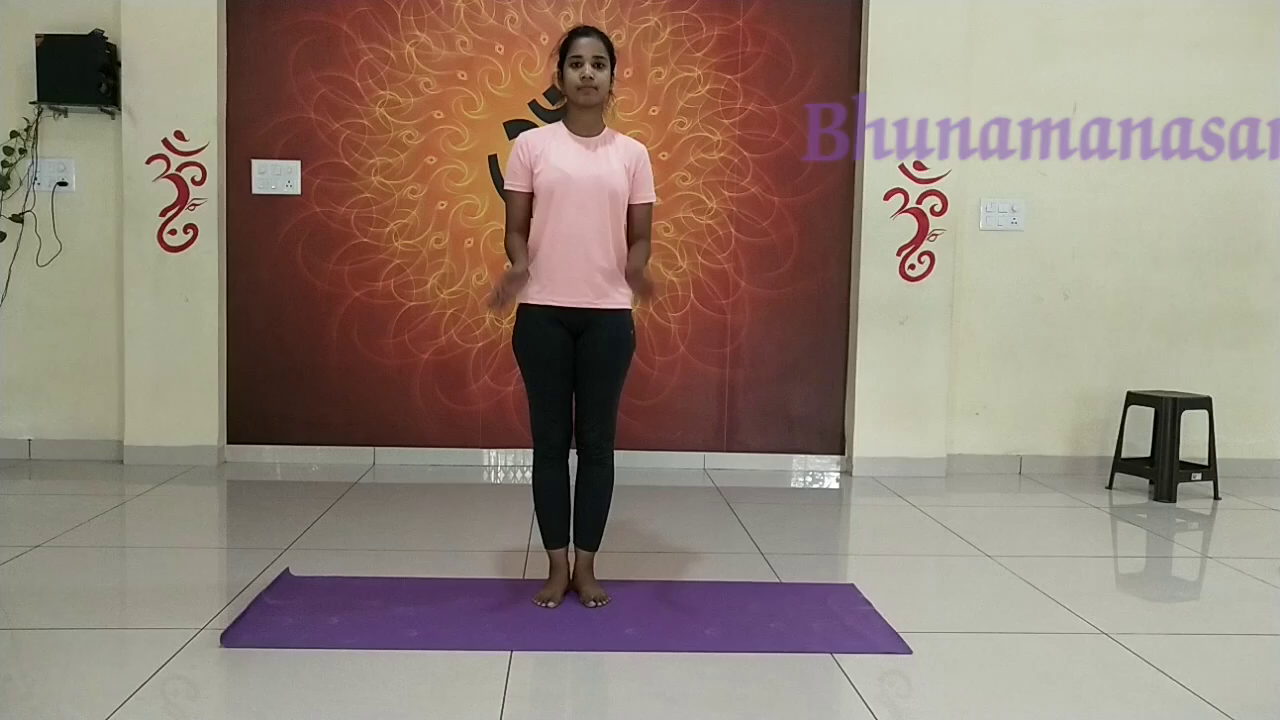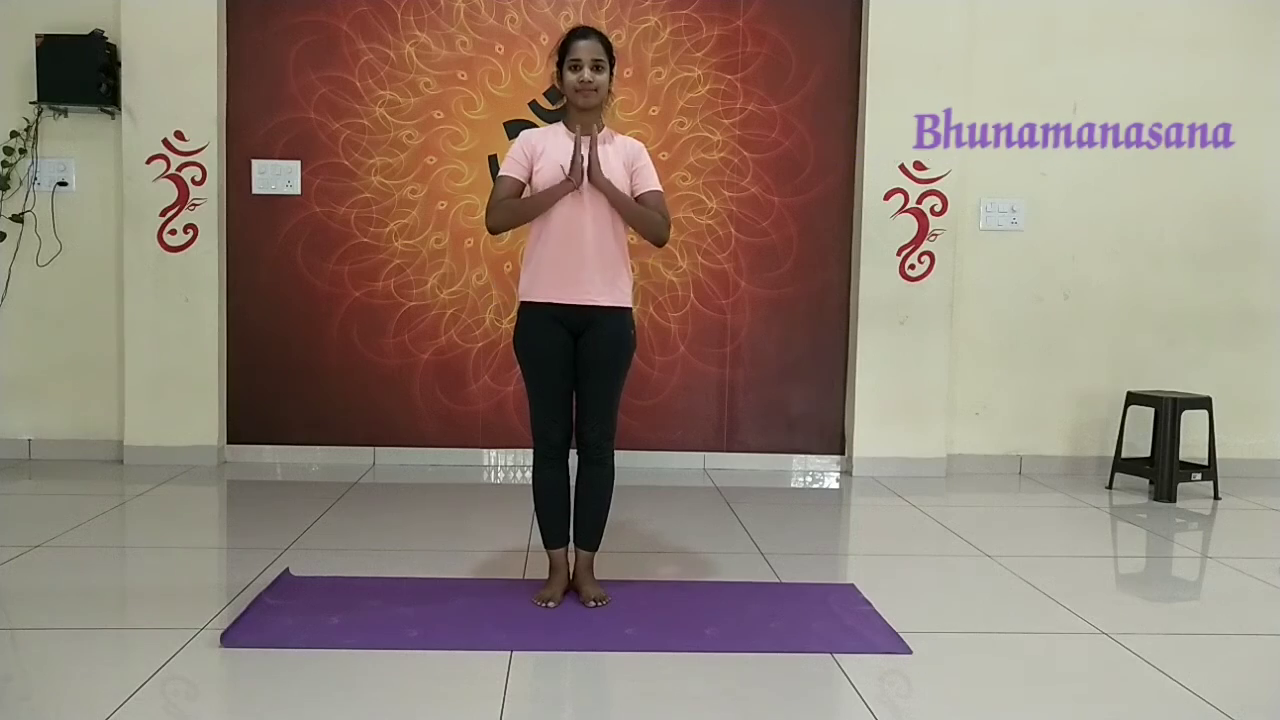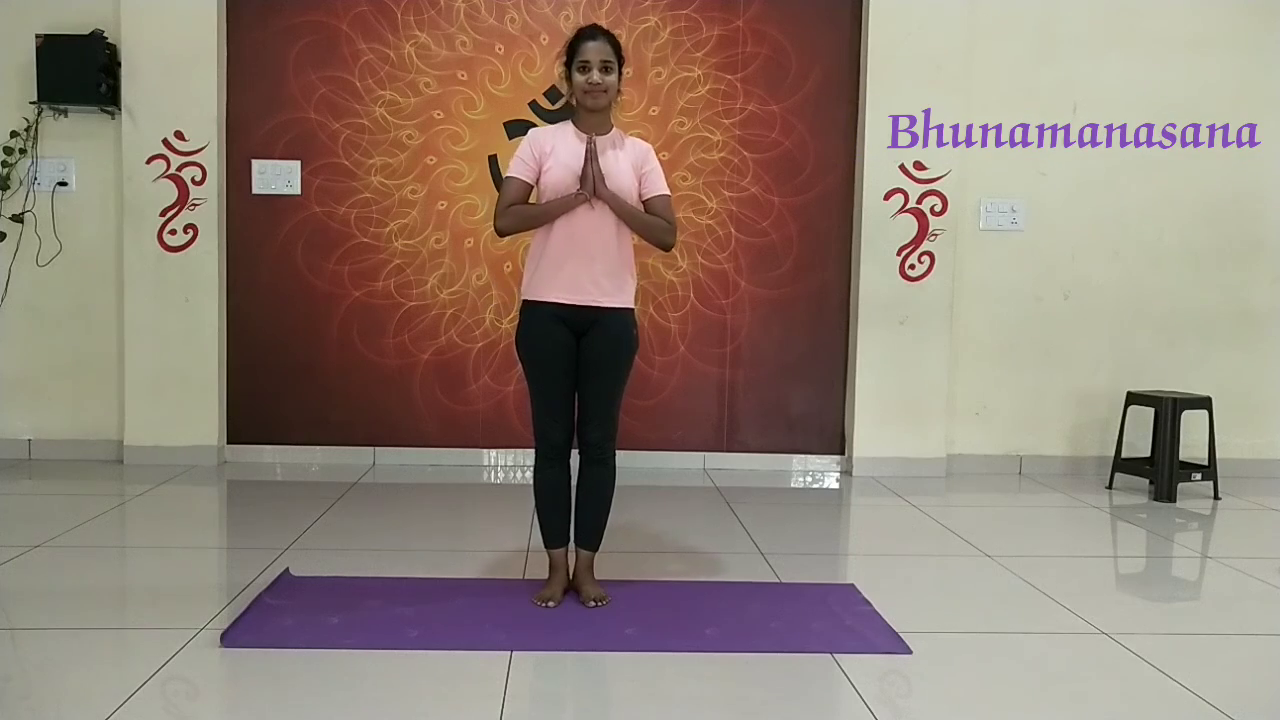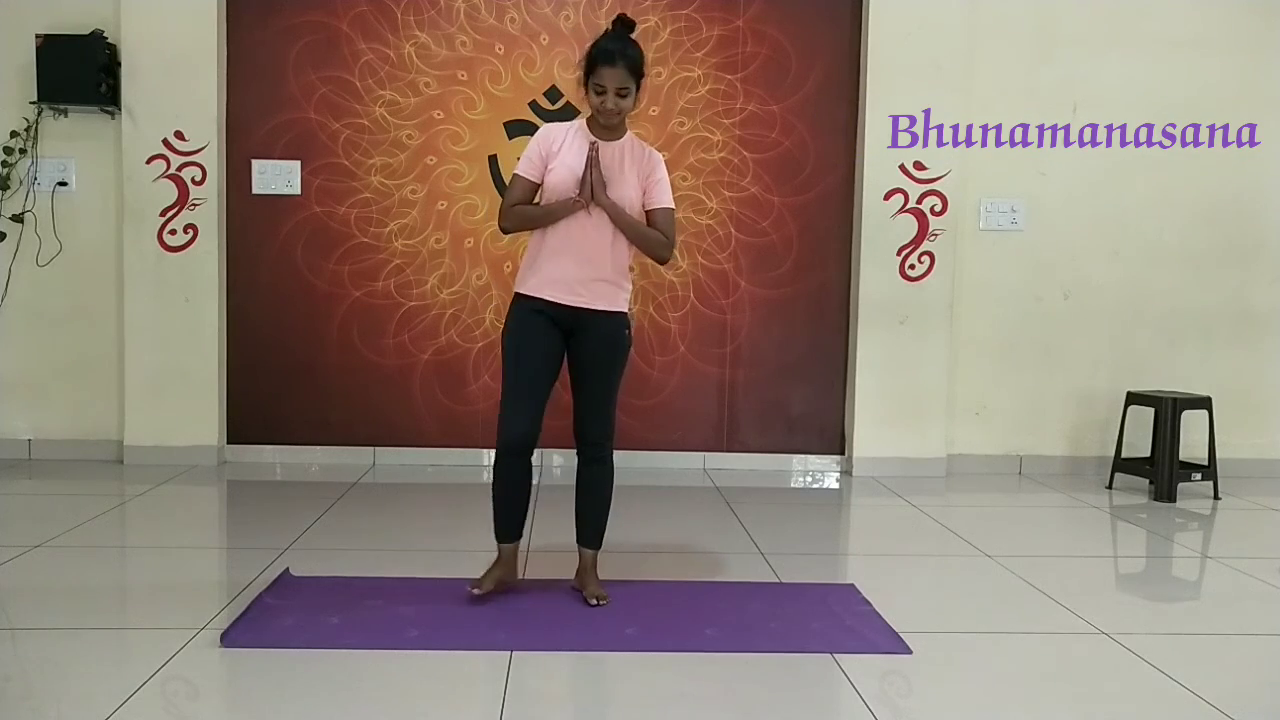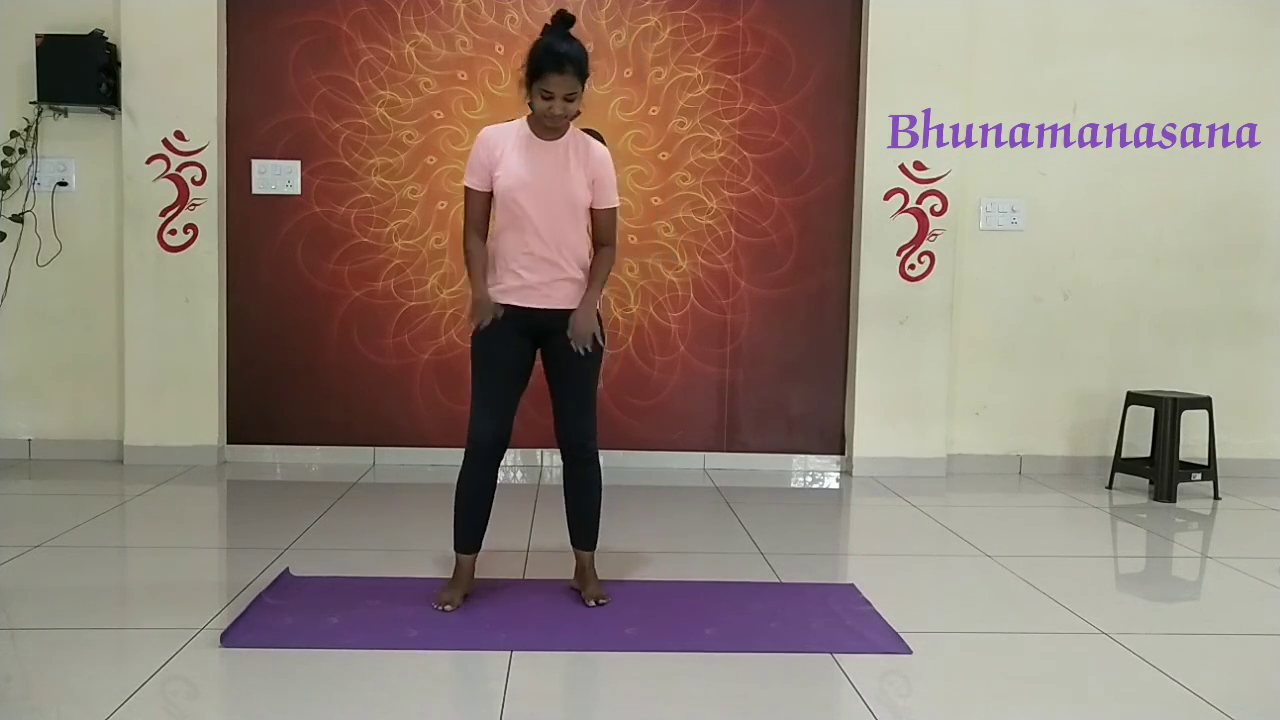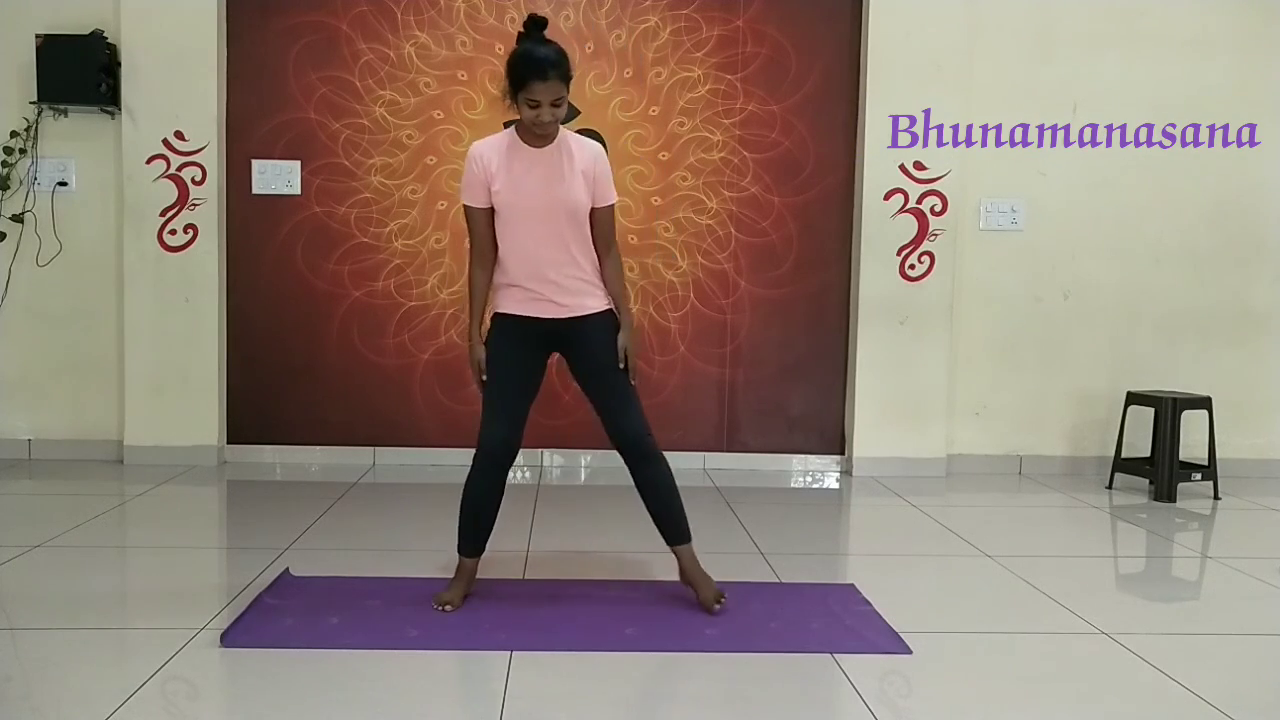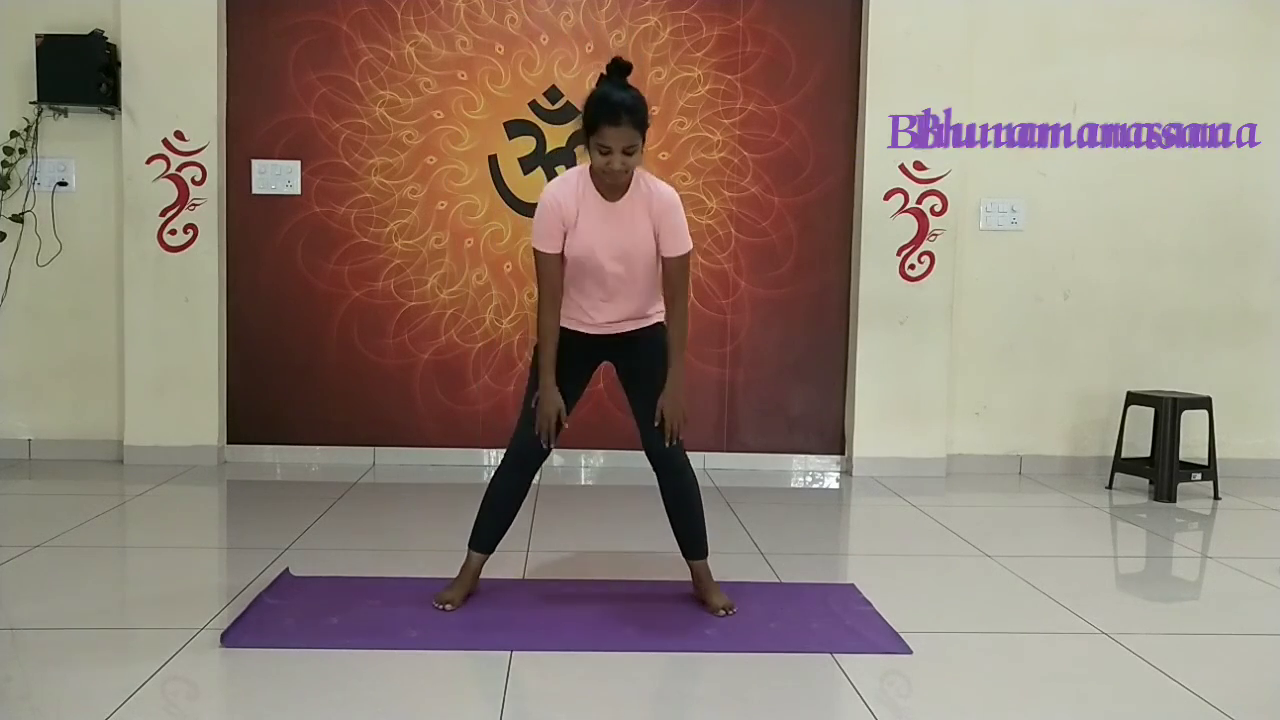
dt=0.4s
person 1, frame 1
left shoulder: (632, 153)
right shoulder: (531, 145)
left elbow: (640, 237)
right elbow: (516, 229)
left wrist: (637, 265)
right wrist: (517, 264)
left hip: (608, 314)
right hip: (543, 312)
left knee: (596, 440)
right knee: (550, 440)
left ankle: (586, 565)
right ankle: (558, 565)
person 1, frame 2
left shoulder: (630, 152)
right shoulder: (531, 143)
left elbow: (660, 231)
right elbow: (495, 218)
left wrist: (601, 182)
right wrist: (566, 183)
left hip: (608, 313)
right hip: (543, 310)
left knee: (597, 441)
right knee: (550, 440)
left ankle: (585, 566)
right ankle: (557, 566)
person 1, frame 3
left shoulder: (638, 154)
right shoulder: (540, 142)
left elbow: (666, 235)
right elbow: (504, 220)
left wrist: (608, 194)
right wrist: (575, 196)
left hip: (610, 315)
right hip: (546, 310)
left knee: (598, 442)
right knee: (551, 440)
left ankle: (586, 566)
right ankle: (557, 566)
person 1, frame 4
left shoulder: (648, 161)
right shoulder: (550, 140)
left elbow: (664, 248)
right elbow: (509, 218)
left wrist: (608, 202)
right wrist: (575, 200)
left hip: (604, 316)
right hip: (537, 306)
left knee: (595, 440)
right knee: (515, 434)
left ankle: (588, 566)
right ankle: (505, 557)
person 1, frame 5
left shoulder: (596, 156)
right shoulder: (493, 143)
left elbow: (605, 245)
right elbow: (474, 232)
left wrist: (590, 306)
right wrist: (481, 295)
left hip: (572, 316)
right hip: (505, 314)
left knee: (578, 443)
right knee: (485, 441)
left ankle: (585, 565)
right ankle: (464, 570)
person 1, frame 6
left shoulder: (589, 157)
right shoulder: (485, 158)
left elbow: (606, 247)
right elbow: (482, 254)
left wrist: (625, 322)
right wrist: (475, 333)
left hip: (589, 318)
right hip: (515, 322)
left knee: (635, 439)
right knee: (494, 448)
left ankle: (689, 563)
right ankle: (466, 572)
person 1, frame 7
left shoulder: (663, 201)
right shoulder: (559, 197)
left elbow: (677, 299)
right elbow: (548, 299)
left wrist: (674, 382)
right wrist: (545, 382)
left hip: (642, 334)
right hip: (572, 332)
left knee: (668, 449)
right knee: (526, 447)
left ankle: (702, 576)
right ankle: (469, 572)
